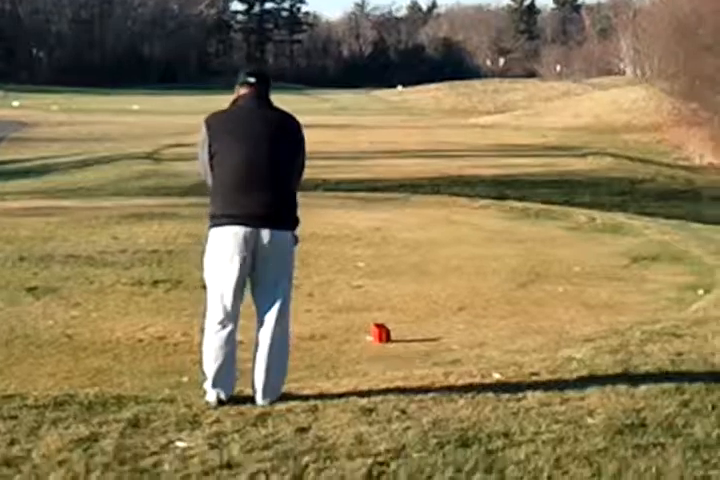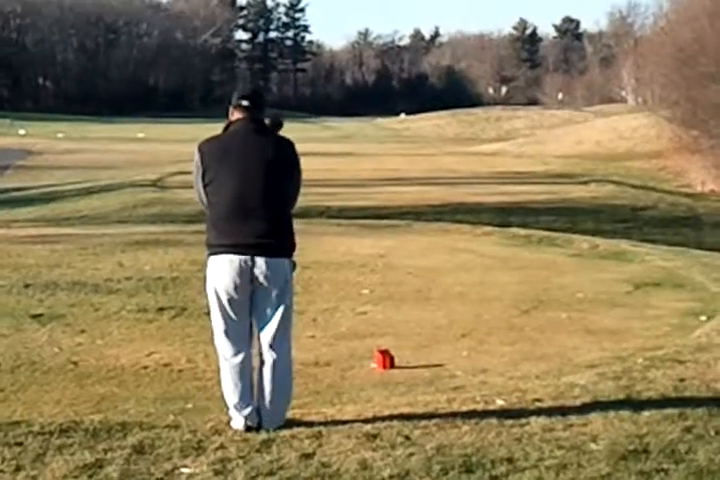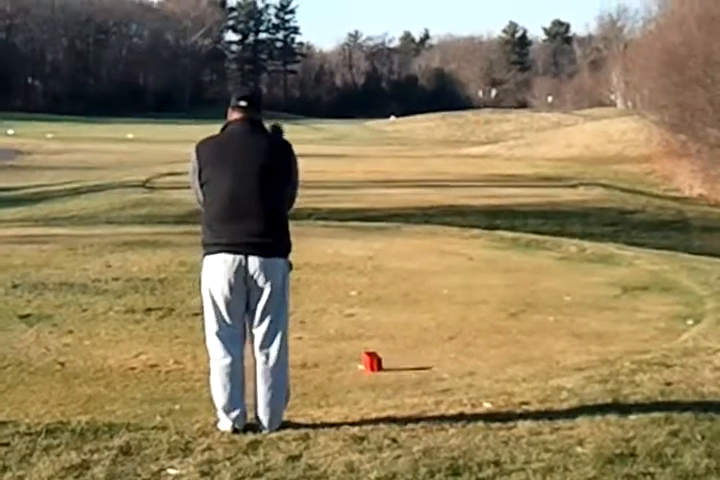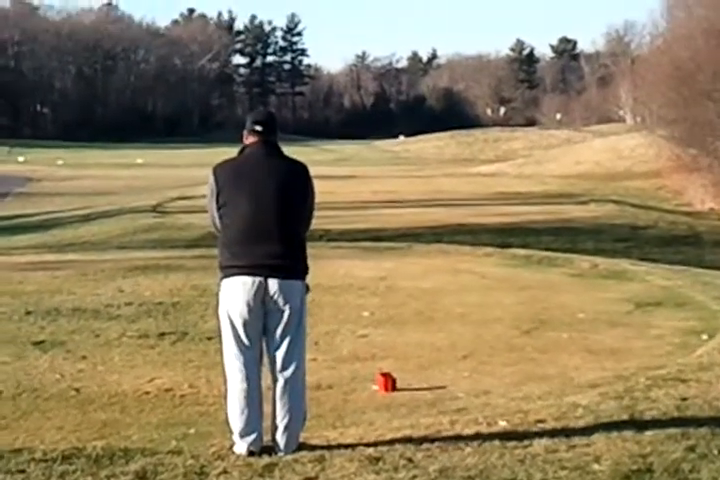
dt=1s
person 1, frame 1
left shoulder: (215, 124)
right shoulder: (289, 125)
left elbow: (209, 175)
left hip: (228, 226)
right hip: (276, 228)
left knee: (222, 314)
right knee: (273, 314)
left ankle: (217, 389)
right ankle: (267, 391)
person 1, frame 2
left shoulder: (208, 150)
right shoulder: (284, 149)
left elbow: (205, 200)
right elbow: (290, 199)
left hip: (226, 256)
right hip: (274, 255)
left knee: (233, 342)
right knee: (275, 342)
left ankle: (243, 416)
right ankle: (273, 416)
person 1, frame 3
left shoulder: (205, 150)
right shoulder: (280, 149)
left elbow: (202, 199)
right elbow: (288, 200)
left hip: (221, 255)
right hip: (269, 255)
left knee: (224, 342)
right knee: (270, 343)
left ankle: (231, 418)
right ankle: (270, 419)
person 1, frame 4
left shoulder: (222, 173)
right shoulder: (297, 172)
left elbow: (218, 223)
right elbow: (304, 223)
left hip: (239, 277)
right hip: (287, 277)
left knee: (242, 364)
right knee: (288, 363)
left ankle: (247, 441)
right ankle: (287, 441)
